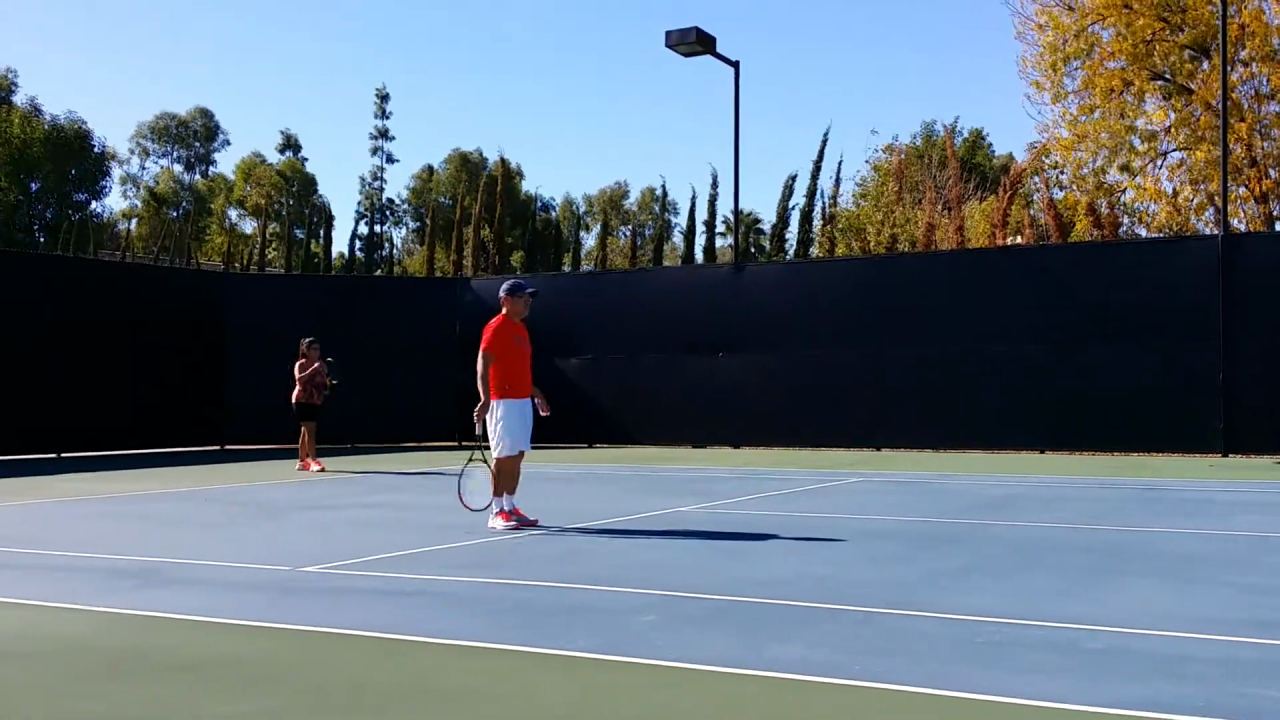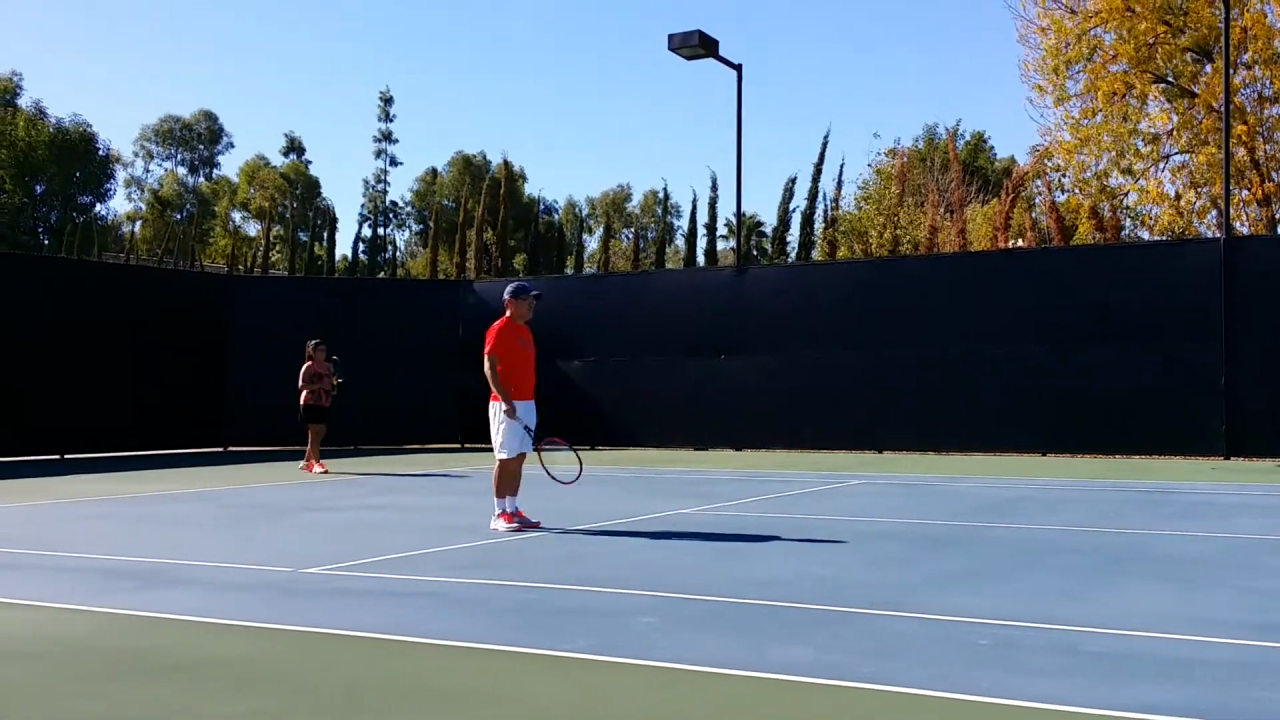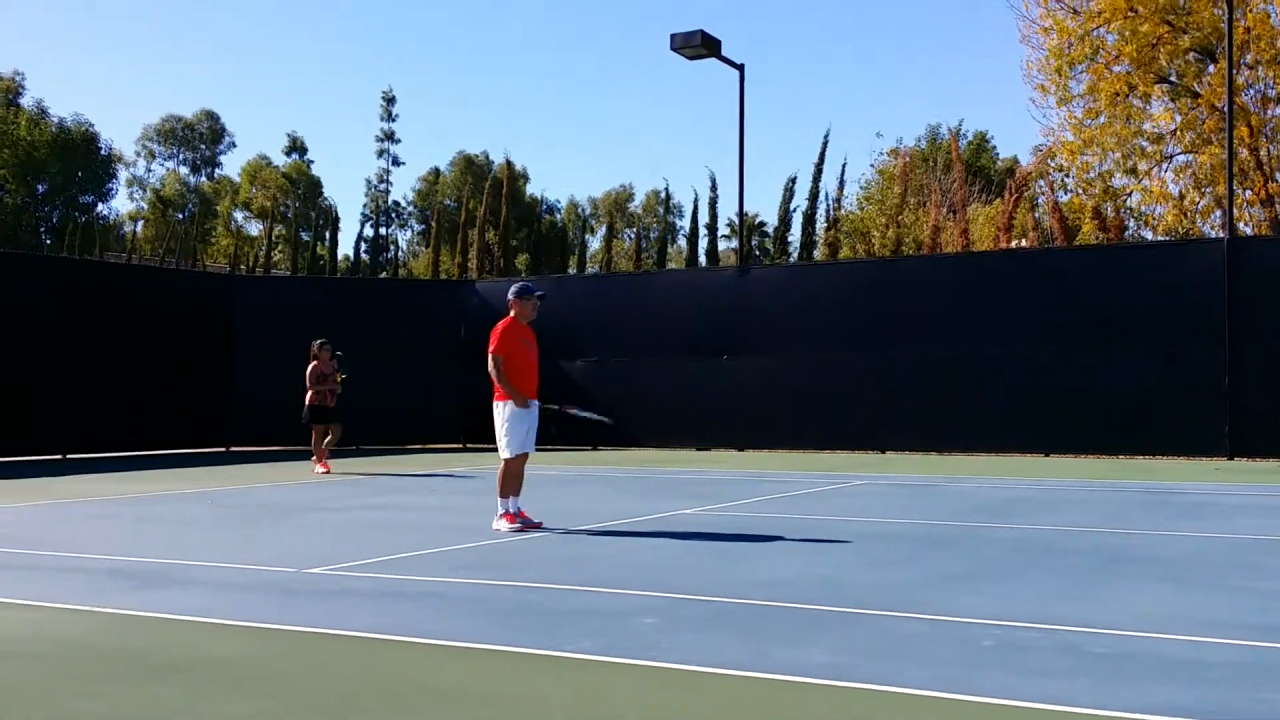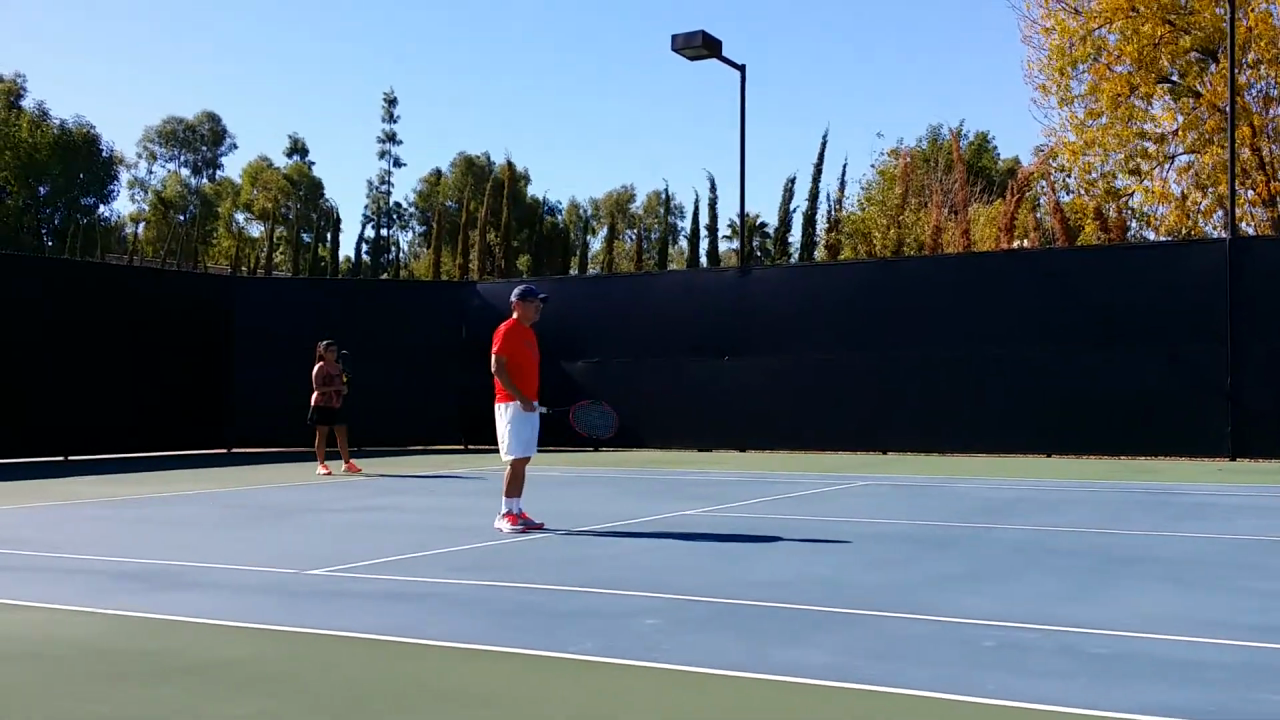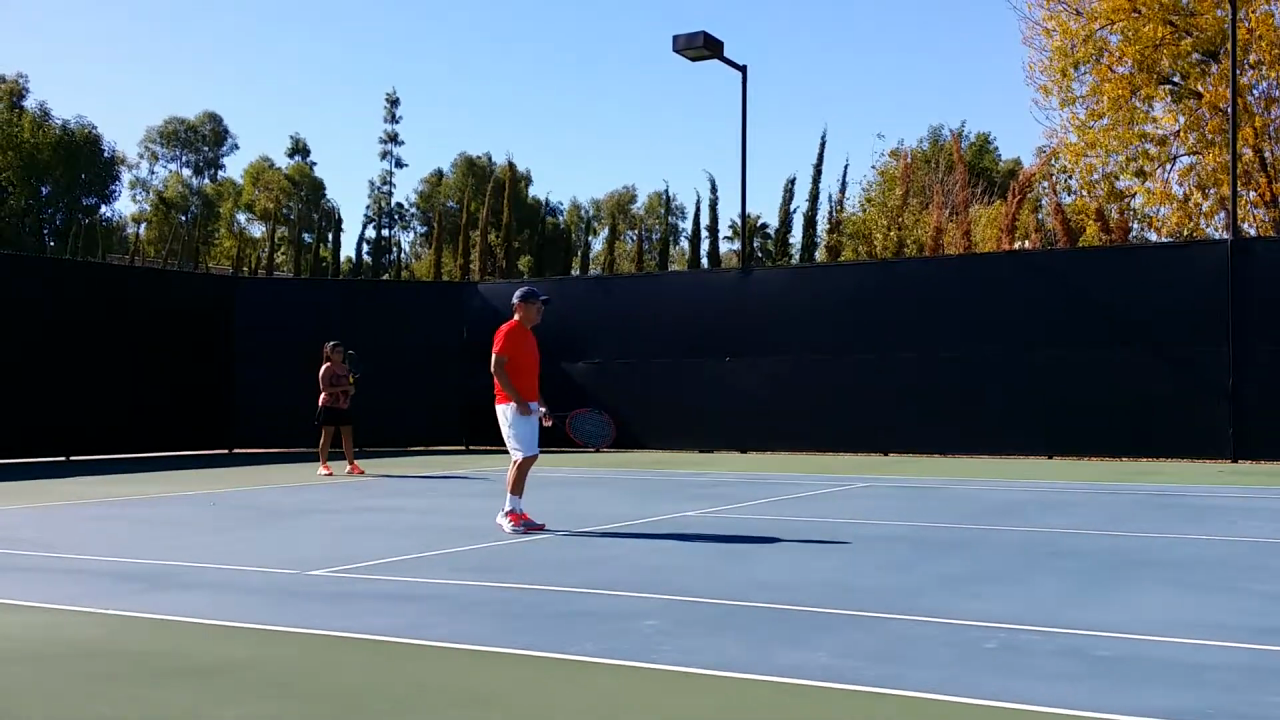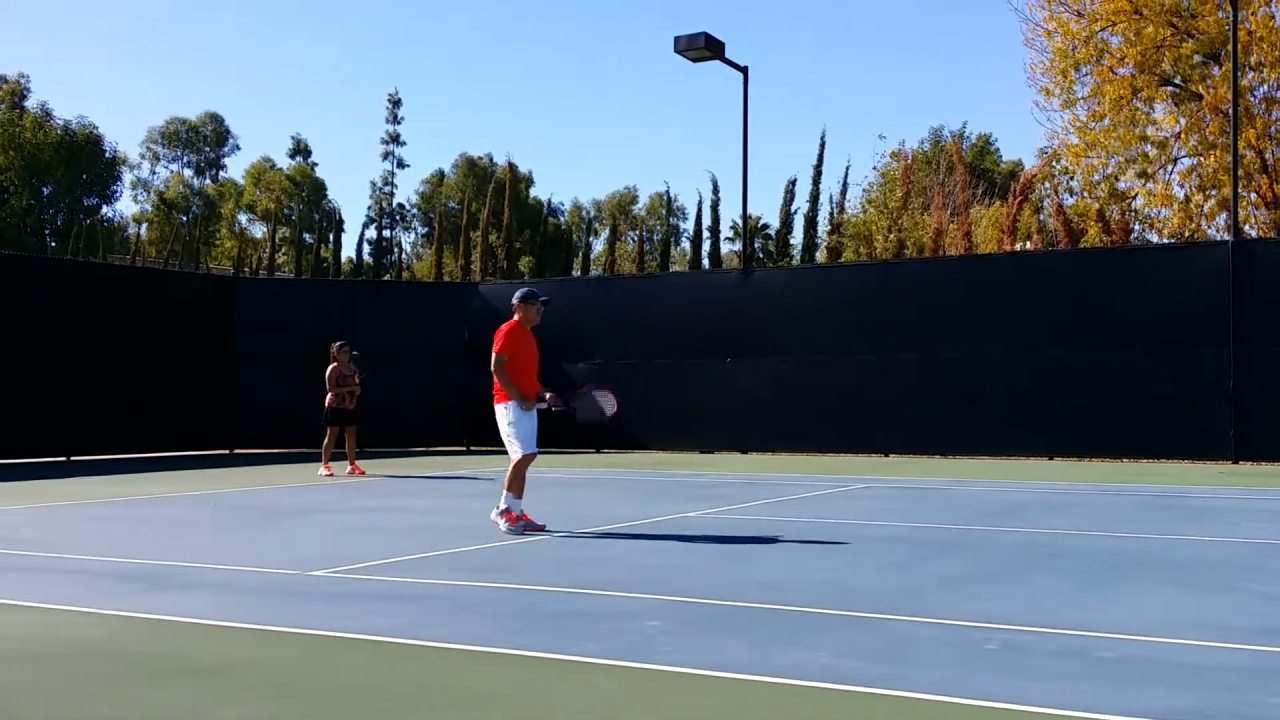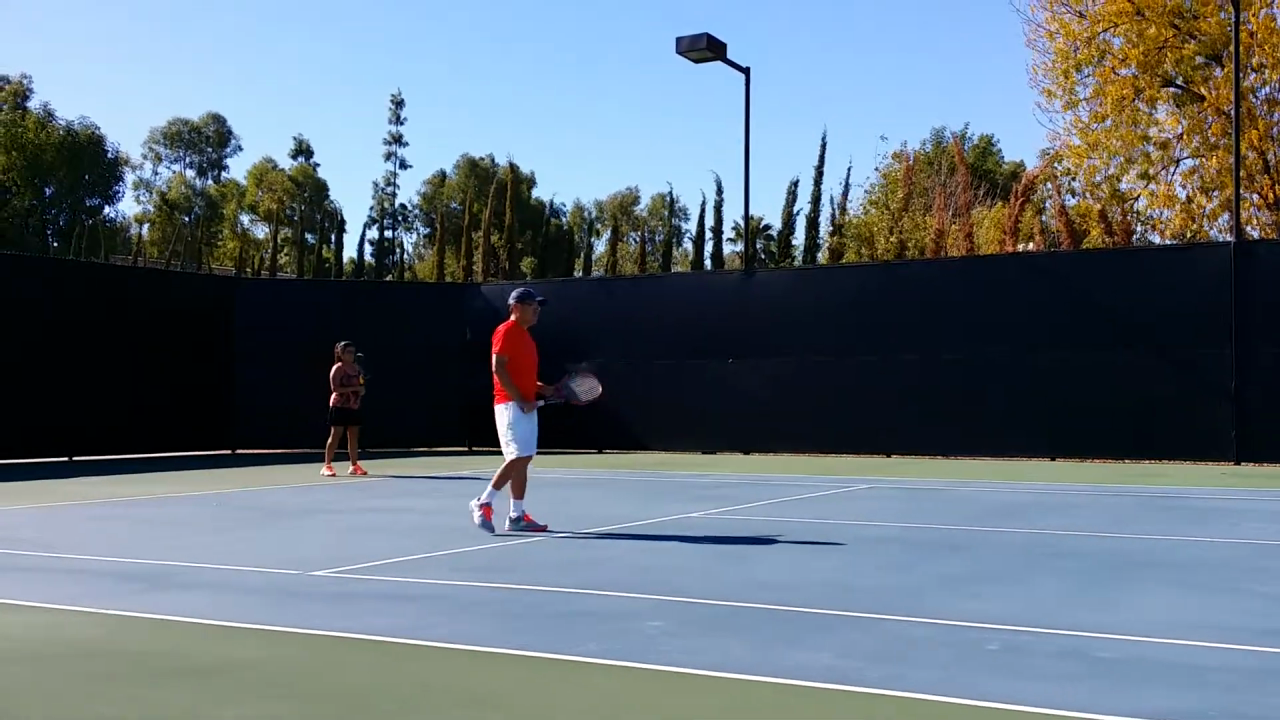
dt=0.2s
person 1, frame 1
left shoulder: (521, 328)
right shoulder: (496, 327)
right elbow: (483, 364)
left wrist: (537, 395)
right wrist: (485, 399)
left hip: (524, 401)
right hip: (504, 402)
left knee: (517, 456)
right knee: (503, 457)
left ankle: (510, 508)
right ankle: (497, 513)
person 1, frame 2
left shoulder: (525, 331)
right shoulder: (499, 330)
right elbow: (489, 367)
right wrist: (506, 401)
left hip: (527, 403)
right hip: (508, 405)
left knee: (519, 458)
right knee: (506, 458)
left ankle: (512, 511)
right ankle: (499, 515)
person 1, frame 3
left shoulder: (528, 331)
right shoulder: (504, 329)
right elbow: (494, 367)
right wrist: (515, 397)
left hip: (529, 404)
right hip: (510, 404)
left knee: (521, 458)
right knee: (510, 458)
left ankle: (515, 511)
right ankle: (502, 515)
person 1, frame 4
left shoulder: (529, 333)
right shoulder: (507, 330)
right elbow: (497, 368)
right wrist: (521, 399)
left hip: (528, 405)
right hip: (512, 405)
left knee: (522, 460)
right knee: (518, 459)
left ankle: (516, 512)
right ankle: (505, 515)
person 1, frame 5
left shoulder: (529, 335)
right shoulder: (508, 331)
right elbow: (497, 368)
left wrist: (540, 404)
right wrist: (518, 401)
left hip: (528, 407)
right hip: (512, 406)
left knee: (523, 459)
right knee: (527, 456)
left ankle: (516, 512)
right ankle: (507, 511)
person 1, frame 6
left shoulder: (528, 335)
right shoulder: (508, 331)
right elbow: (497, 367)
left wrist: (543, 393)
right wrist: (520, 399)
left hip: (526, 405)
right hip: (510, 404)
left knee: (523, 458)
right knee: (526, 454)
left ankle: (515, 514)
right ankle: (502, 509)
person 1, frame 7
left shoulder: (525, 335)
right shoulder: (506, 331)
right elbow: (498, 368)
left wrist: (542, 388)
right wrist: (521, 400)
left hip: (526, 406)
right hip: (510, 405)
left knee: (523, 460)
right knee: (518, 457)
left ankle: (517, 516)
right ankle: (483, 503)
